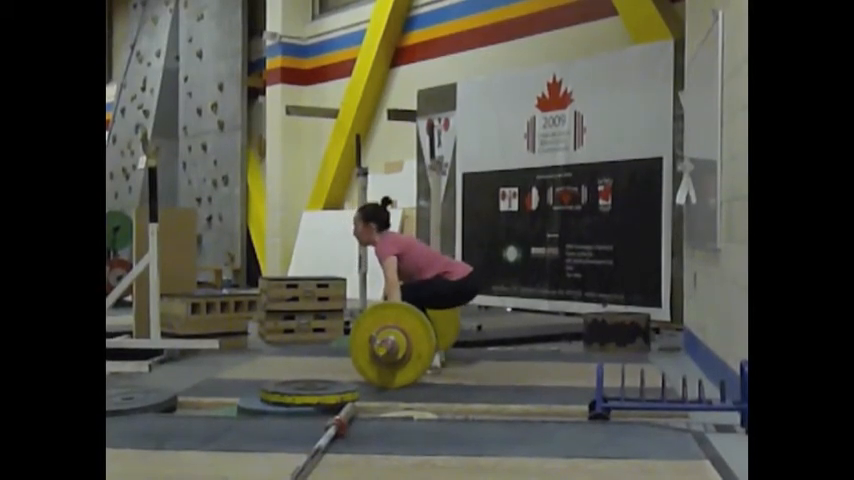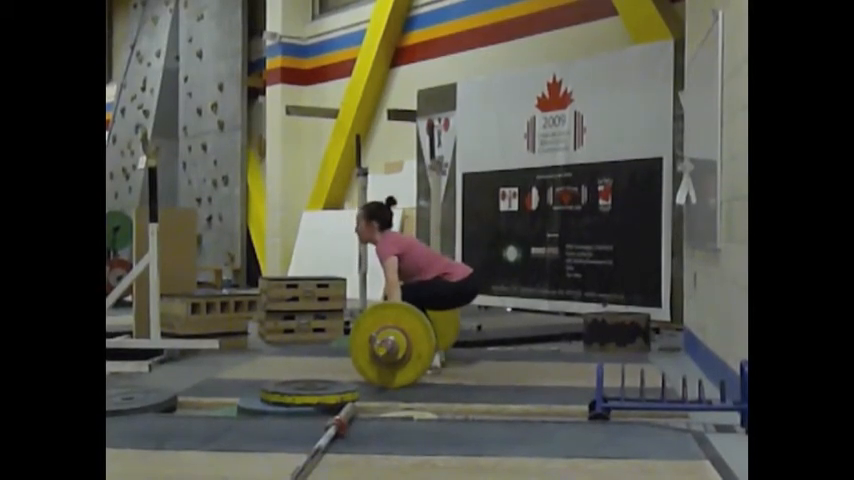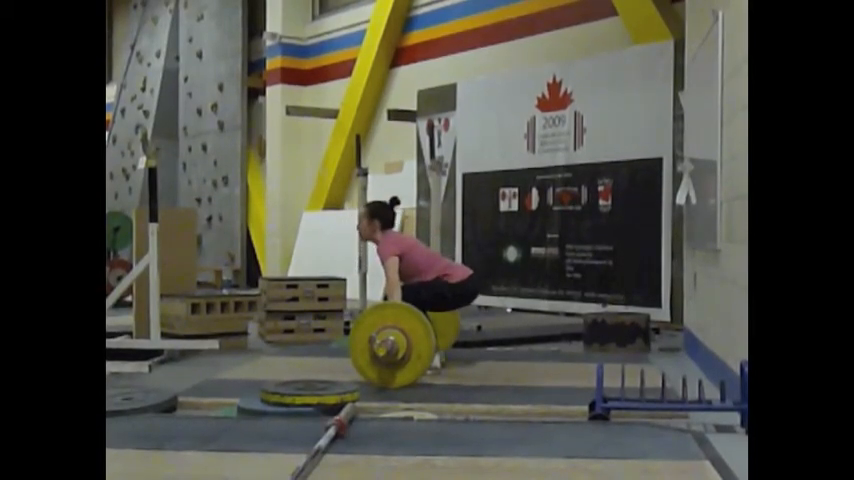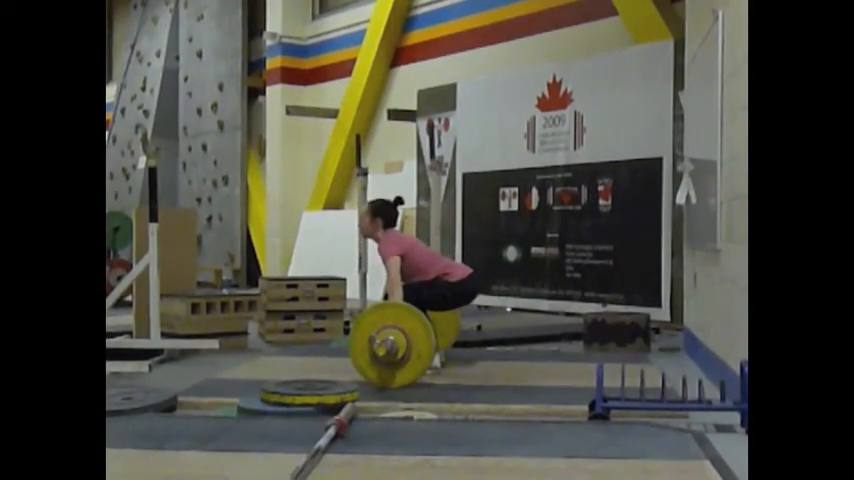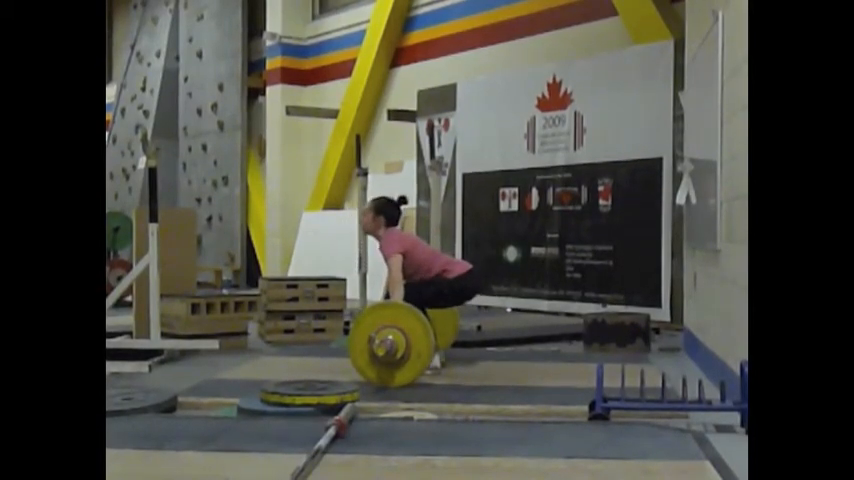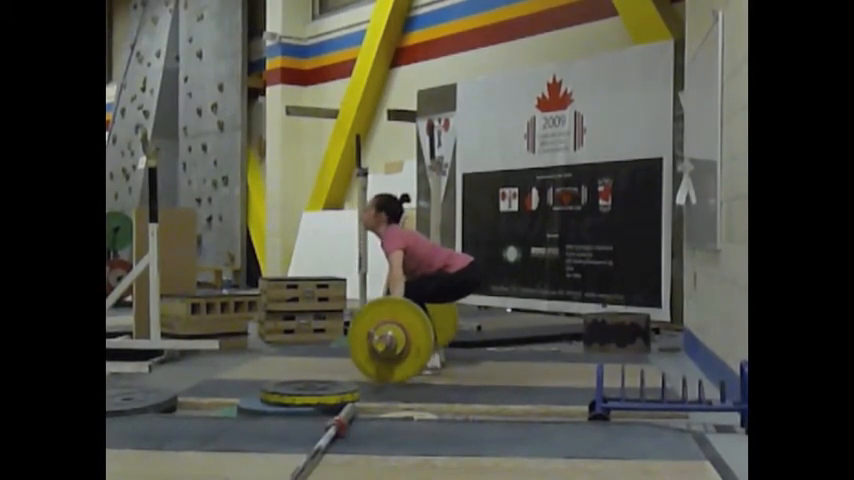
dt=0.1s
person 1, frame 1
left shoulder: (384, 245)
right shoulder: (394, 240)
left elbow: (393, 284)
right elbow: (407, 279)
left hip: (458, 282)
right hip: (461, 279)
person 1, frame 2
left shoulder: (385, 244)
right shoulder: (395, 240)
left elbow: (392, 283)
right elbow: (406, 279)
left hip: (457, 284)
right hip: (461, 280)
person 1, frame 3
left shoulder: (386, 244)
right shoulder: (396, 240)
left elbow: (393, 283)
right elbow: (408, 279)
left hip: (458, 285)
right hip: (461, 281)
person 1, frame 4
left shoulder: (388, 243)
right shoulder: (396, 239)
left elbow: (395, 283)
right elbow: (405, 280)
left hip: (457, 285)
right hip: (461, 281)
person 1, frame 5
left shoulder: (389, 241)
right shoulder: (398, 237)
left elbow: (396, 281)
right elbow: (407, 278)
left hip: (460, 281)
right hip: (463, 278)
left knee: (401, 298)
person 1, frame 6
left shoulder: (391, 236)
right shoulder: (397, 233)
left elbow: (397, 278)
right elbow: (410, 274)
left hip: (460, 274)
right hip: (463, 270)
left knee: (406, 295)
right knee: (412, 295)
